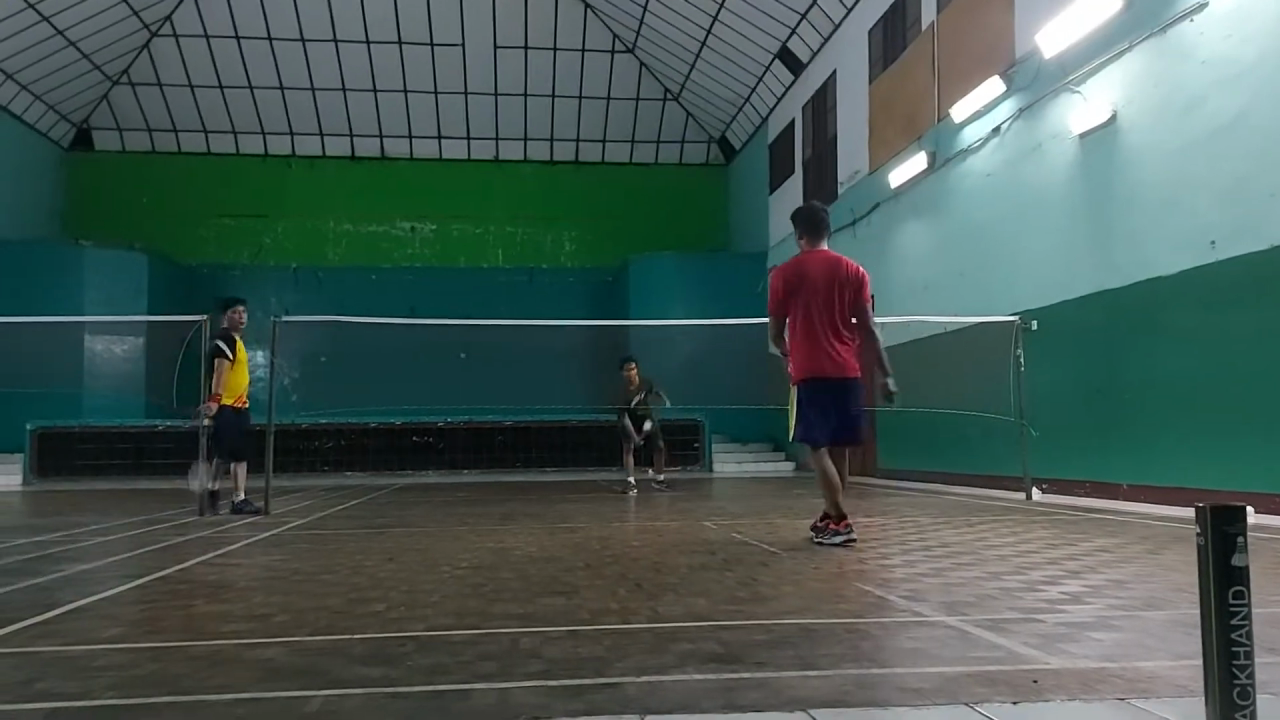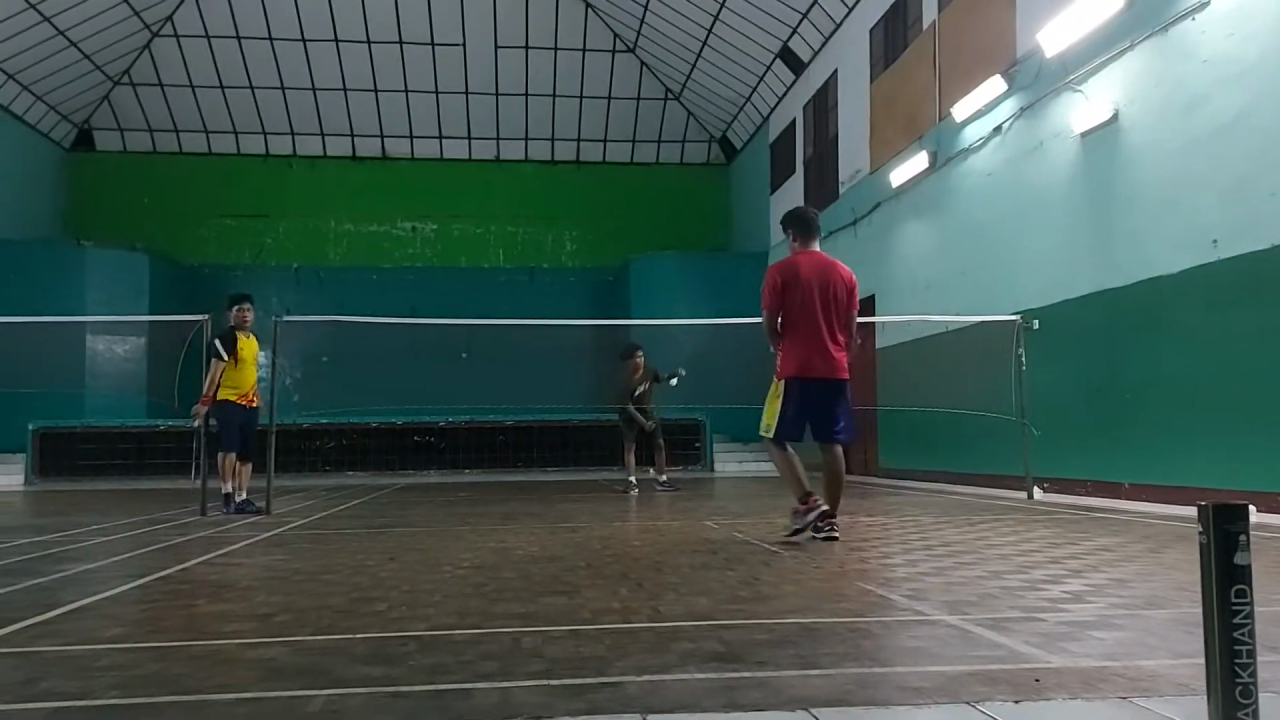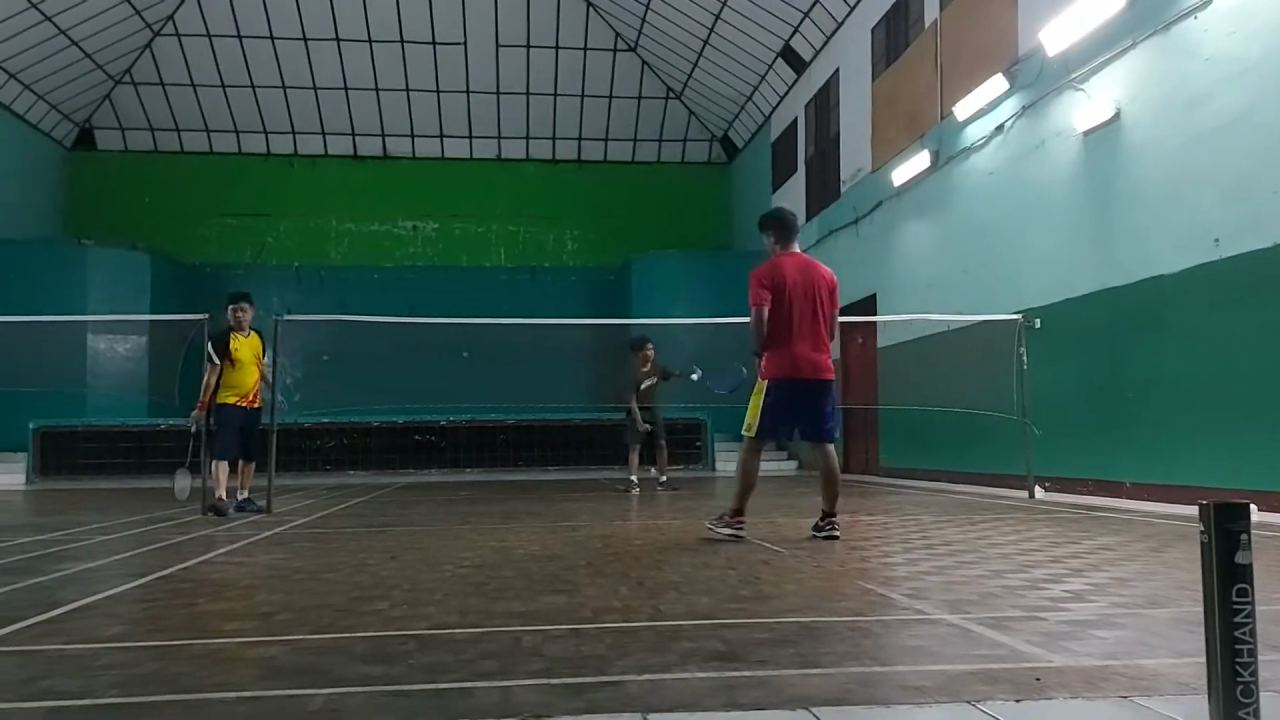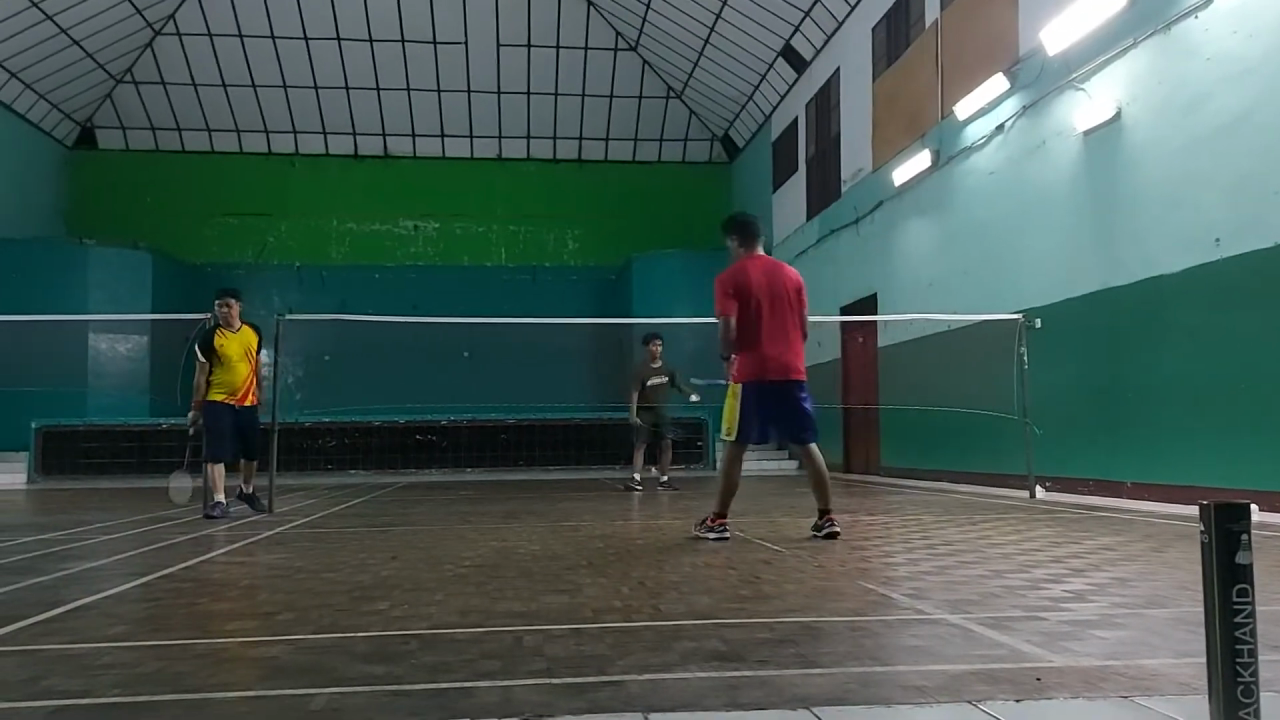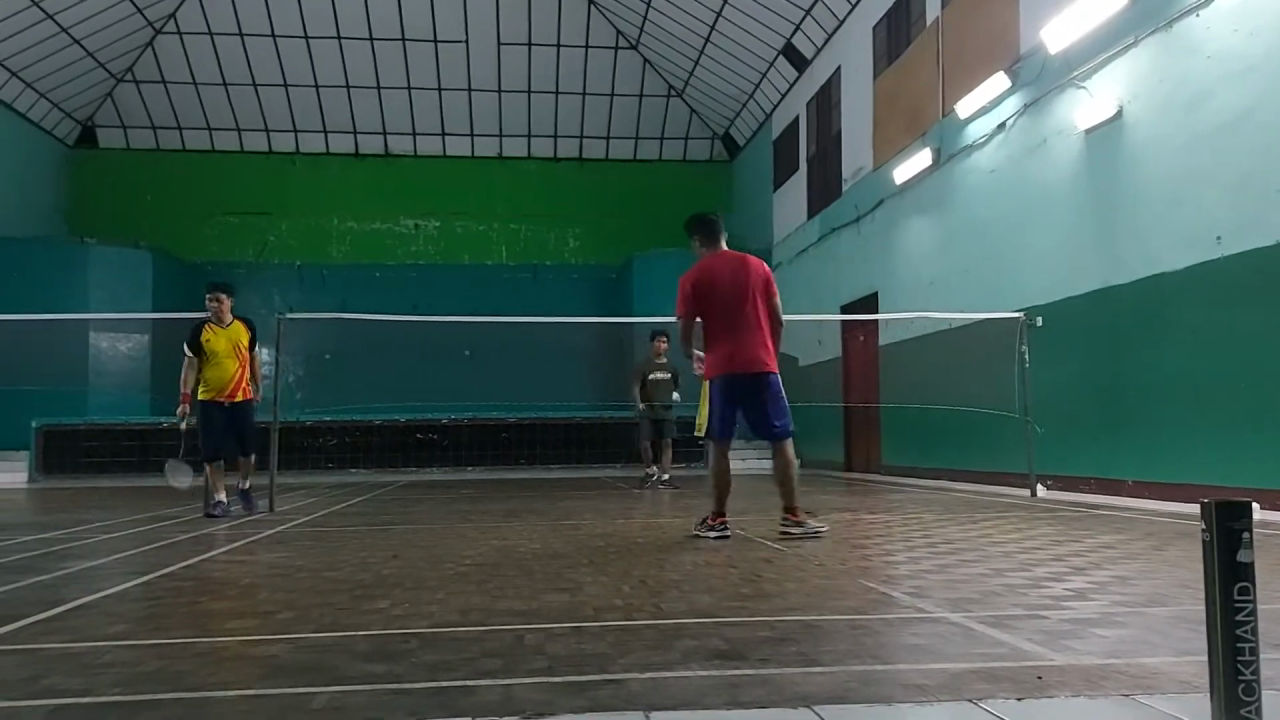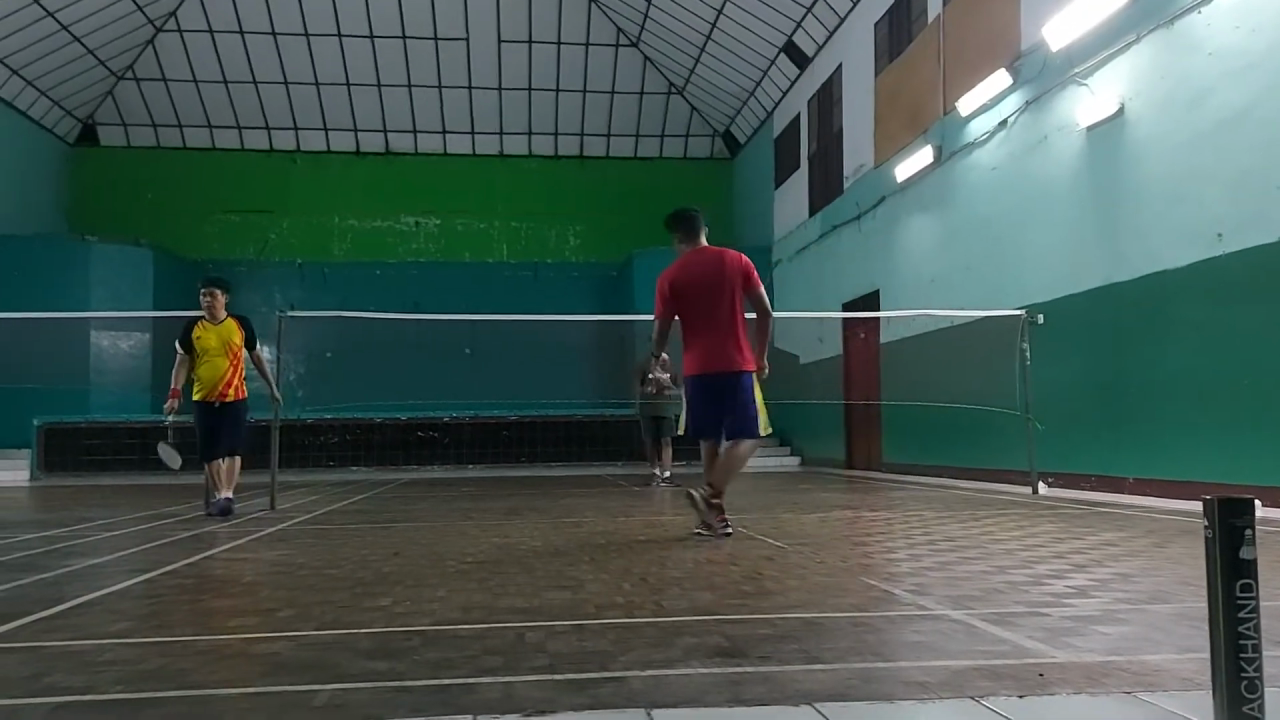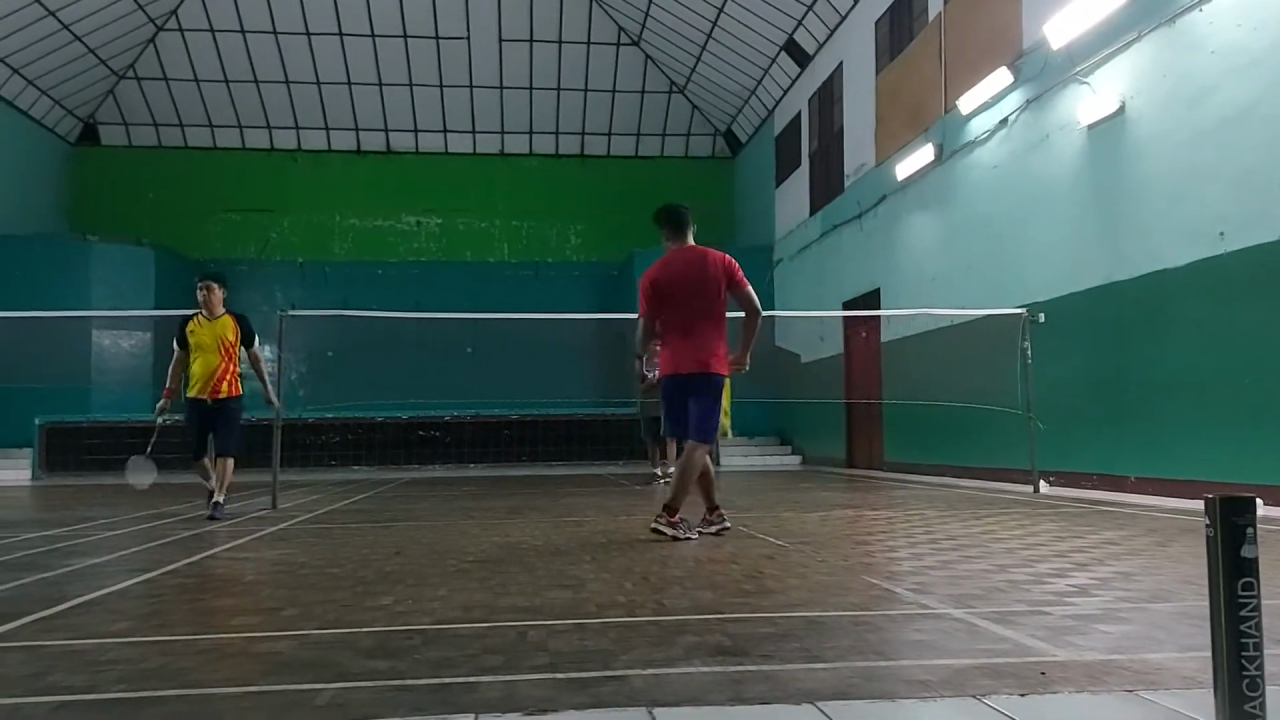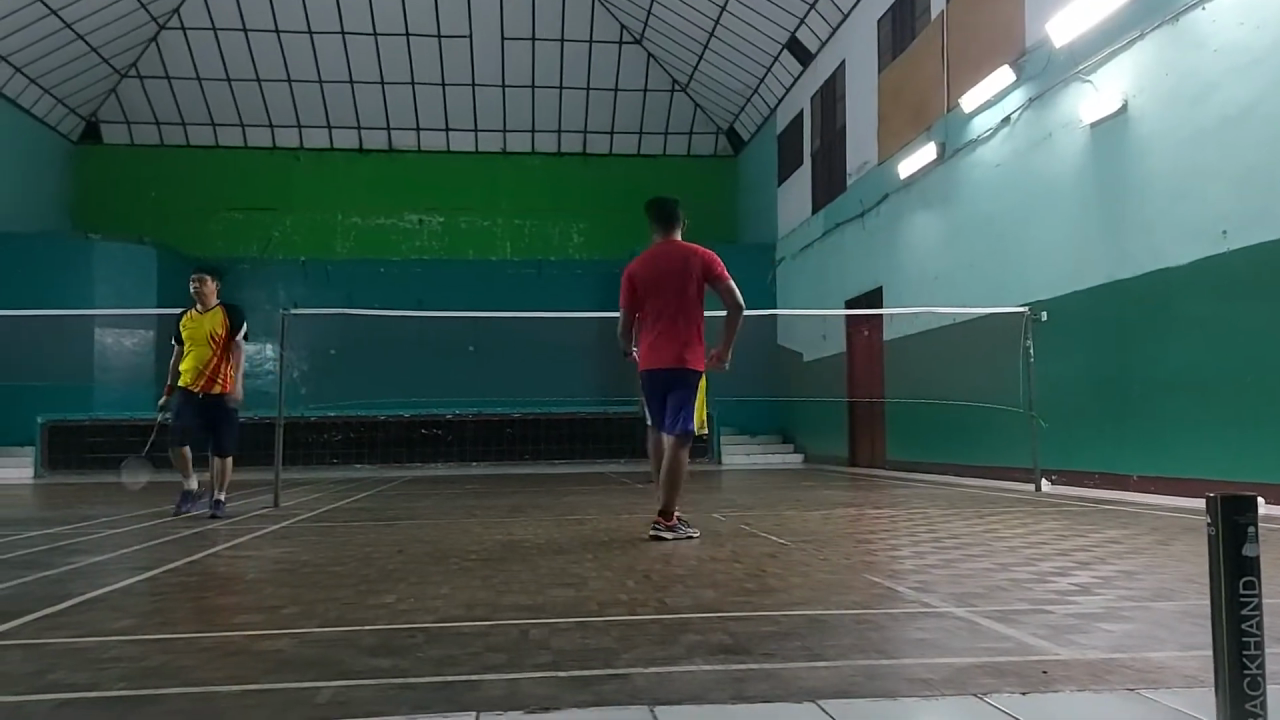
dt=0.2s
person 1, frame 1
left shoulder: (785, 273)
right shoulder: (853, 271)
left elbow: (775, 329)
right elbow: (867, 327)
left wrist: (789, 353)
right wrist: (885, 373)
left hip: (809, 372)
right hip: (847, 372)
left knee: (818, 448)
right knee: (840, 447)
left ankle: (839, 521)
right ankle: (831, 516)
person 1, frame 2
left shoulder: (780, 271)
right shoulder: (844, 274)
left elbow: (770, 325)
right elbow: (851, 332)
left hip: (796, 371)
right hip: (835, 372)
left knee: (776, 441)
right knee: (832, 445)
left ankle: (809, 502)
right ankle: (828, 520)
person 1, frame 3
left shoulder: (765, 273)
right shoulder: (826, 274)
left elbow: (760, 324)
right elbow: (831, 328)
left wrist: (761, 353)
left hip: (781, 372)
right hip: (821, 372)
left knee: (753, 442)
right knee: (824, 444)
left ankle: (736, 516)
right ankle: (829, 518)
person 1, frame 4
left shoulder: (730, 278)
right shoulder: (791, 275)
left elbow: (728, 331)
right elbow: (802, 328)
left wrist: (727, 357)
left hip: (751, 375)
right hip: (791, 372)
left knee: (735, 447)
right knee: (807, 445)
left ankle: (718, 520)
right ankle: (826, 517)
person 1, frame 5
left shoulder: (692, 277)
right shoulder: (758, 267)
left elbow: (685, 332)
right elbow: (777, 321)
left wrist: (691, 354)
left hip: (722, 371)
right hip: (762, 366)
left knee: (719, 445)
right knee: (781, 440)
left ankle: (717, 518)
right ankle: (792, 514)
person 1, frame 6
left shoulder: (670, 276)
right shoulder: (737, 261)
left elbow: (661, 332)
right elbow: (765, 312)
left wrist: (656, 356)
right wrist: (761, 354)
left hip: (697, 370)
right hip: (738, 366)
left knee: (710, 442)
right knee: (745, 438)
left ankle: (715, 516)
right ankle: (709, 493)
person 1, frame 7
left shoulder: (653, 274)
right shoulder: (721, 262)
left elbow: (646, 330)
right elbow: (754, 310)
left wrist: (640, 357)
right wrist: (743, 353)
left hip: (673, 369)
right hip: (710, 366)
left knee: (692, 440)
right knee: (699, 443)
left ankle: (713, 513)
right ankle: (669, 514)
person 1, frame 8
left shoulder: (636, 268)
right shoulder: (703, 258)
left elbow: (625, 325)
right elbow: (736, 304)
left wrist: (629, 351)
right wrist: (725, 349)
left hip: (651, 362)
right hip: (687, 360)
left knee: (658, 432)
right knee: (678, 439)
left ankle: (667, 511)
right ankle: (666, 519)
person 2, frame 1
left shoulder: (235, 340)
right shoulder: (225, 339)
right elbow: (220, 371)
right wrist: (214, 399)
left hip: (239, 406)
right hip: (225, 407)
left knee: (241, 455)
right knee: (224, 453)
left ankle: (239, 499)
right ankle: (213, 488)
person 2, frame 2
left shoulder: (253, 339)
right shoulder: (226, 338)
right elbow: (215, 371)
left wrist: (259, 398)
right wrist: (205, 401)
left hip: (249, 404)
right hip: (228, 401)
left knee: (247, 454)
right knee: (229, 447)
left ankle: (241, 499)
right ankle: (227, 492)
person 2, frame 3
left shoulder: (258, 338)
right shoulder: (221, 339)
right elbow: (211, 375)
right wrist: (202, 406)
left hip: (252, 405)
right hip: (227, 404)
left knee: (249, 454)
right knee: (223, 452)
left ankle: (243, 498)
right ankle: (220, 498)
person 2, frame 4
left shoulder: (253, 332)
right shoulder: (209, 337)
right elbow: (201, 374)
left wrist: (259, 391)
right wrist: (197, 407)
left hip: (248, 403)
right hip: (218, 403)
left knee: (251, 453)
right knee: (216, 454)
left ankle: (247, 491)
right ankle: (219, 502)
person 2, frame 5
left shoulder: (246, 326)
right shoulder: (199, 332)
left elbow: (254, 358)
right elbow: (190, 367)
left wrist: (257, 387)
right wrist: (185, 400)
left hip: (242, 399)
right hip: (210, 401)
left knee: (247, 450)
right knee: (212, 454)
left ankle: (244, 486)
right ankle: (220, 500)
person 2, frame 6
left shoulder: (242, 324)
right shoulder: (191, 329)
left elbow: (257, 357)
right elbow: (182, 364)
left wrist: (272, 387)
right wrist: (174, 395)
left hip: (234, 398)
right hip: (203, 400)
left knee: (233, 449)
right knee: (210, 454)
left ankle: (226, 498)
right ankle: (220, 497)
person 2, frame 7
left shoulder: (238, 322)
right shoulder: (188, 324)
left elbow: (255, 356)
right elbow: (179, 361)
left wrist: (267, 388)
right wrist: (167, 395)
left hip: (228, 396)
right hip: (196, 397)
left knee: (225, 450)
right knee: (198, 453)
left ankle: (218, 501)
right ankle: (214, 488)
person 2, frame 8
left shoulder: (231, 313)
right shoulder: (184, 318)
left elbow: (238, 350)
right elbow: (178, 356)
left wrist: (237, 383)
right wrist: (169, 392)
left hip: (221, 392)
right hip: (187, 390)
left knee: (223, 449)
right knee: (177, 441)
left ankle: (219, 499)
right ankle: (190, 488)
